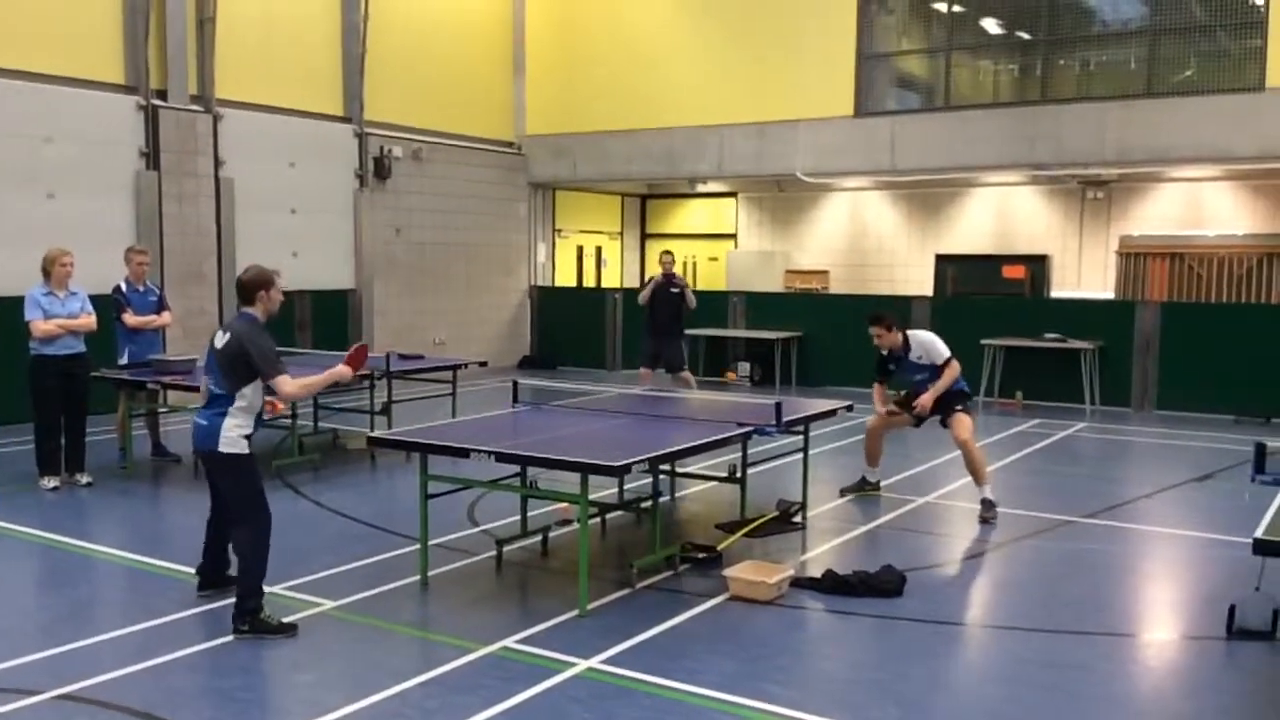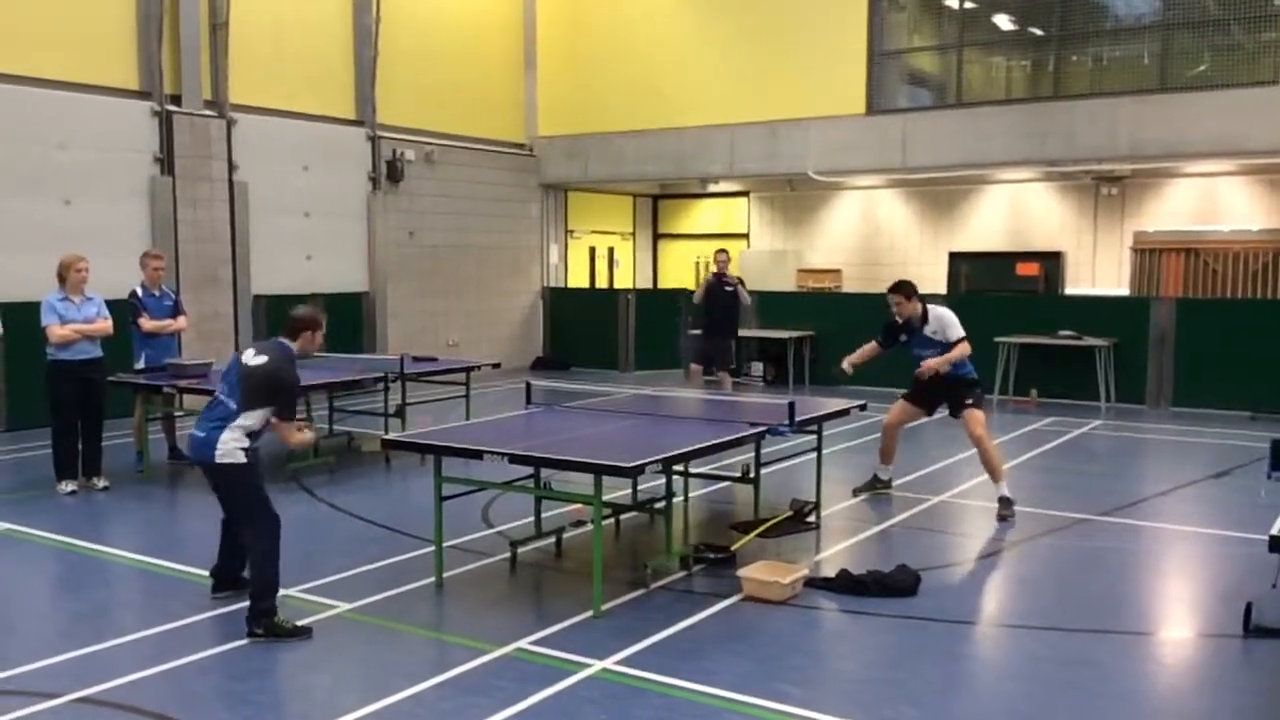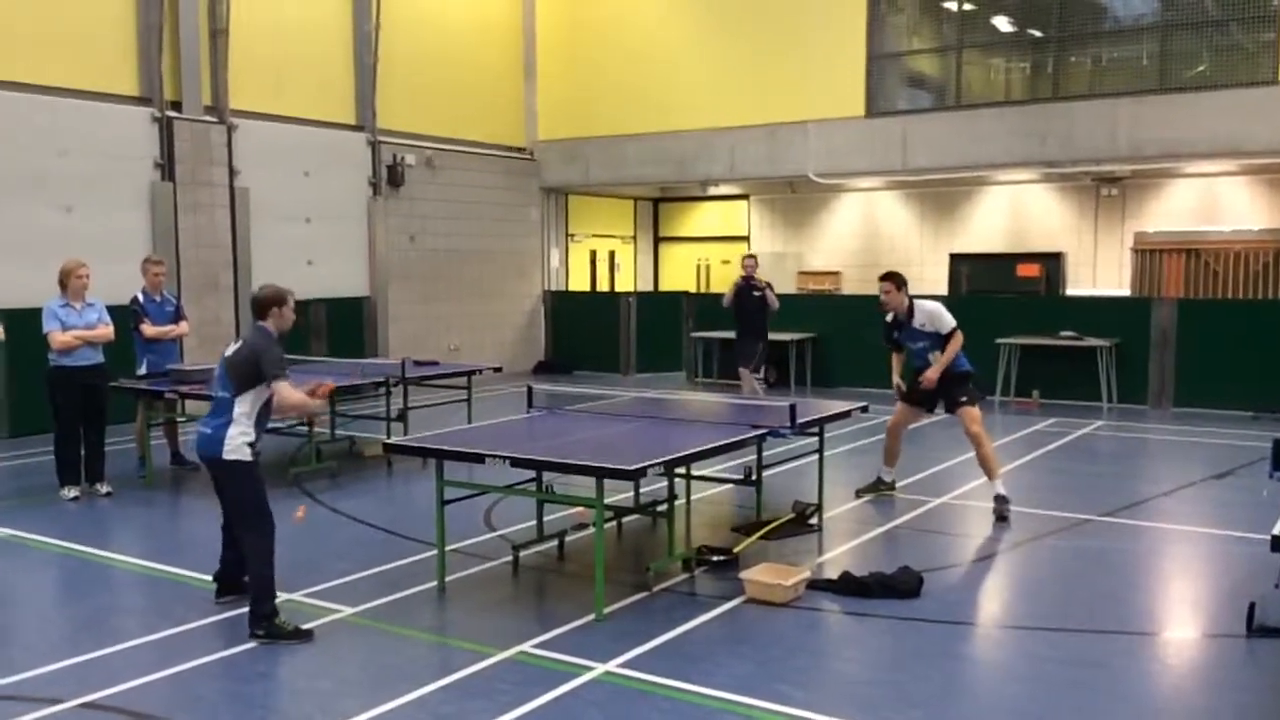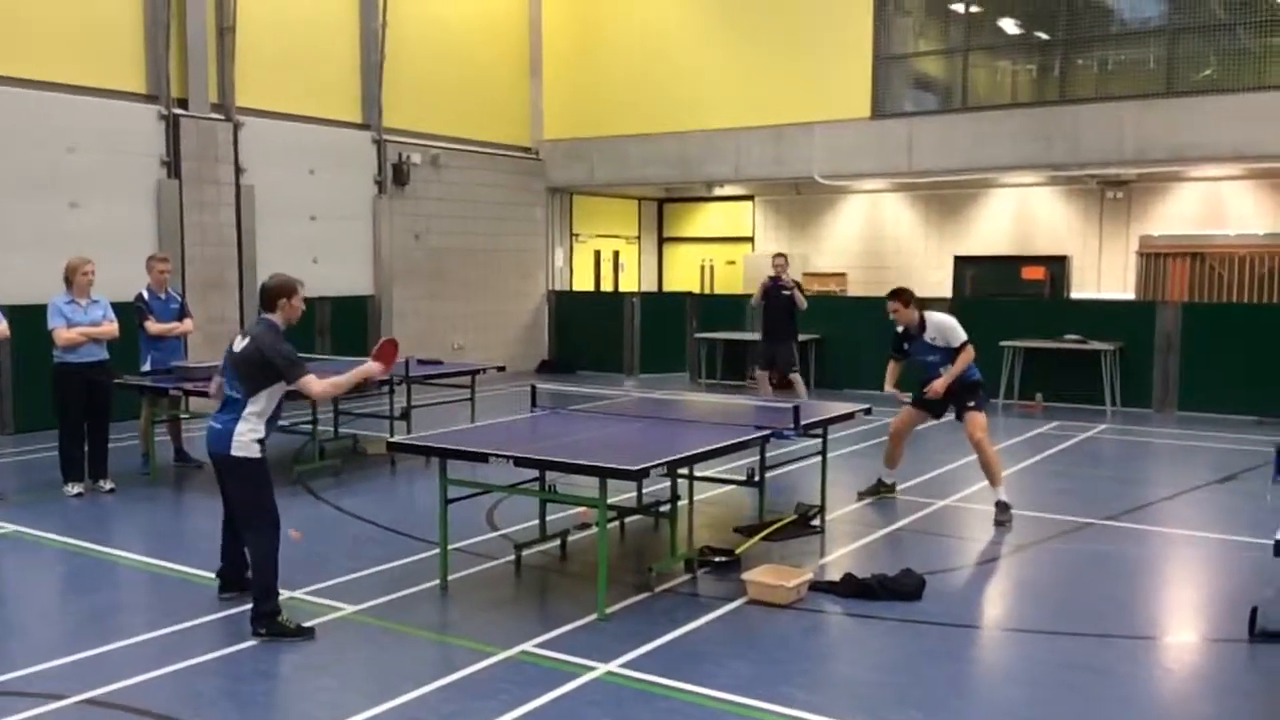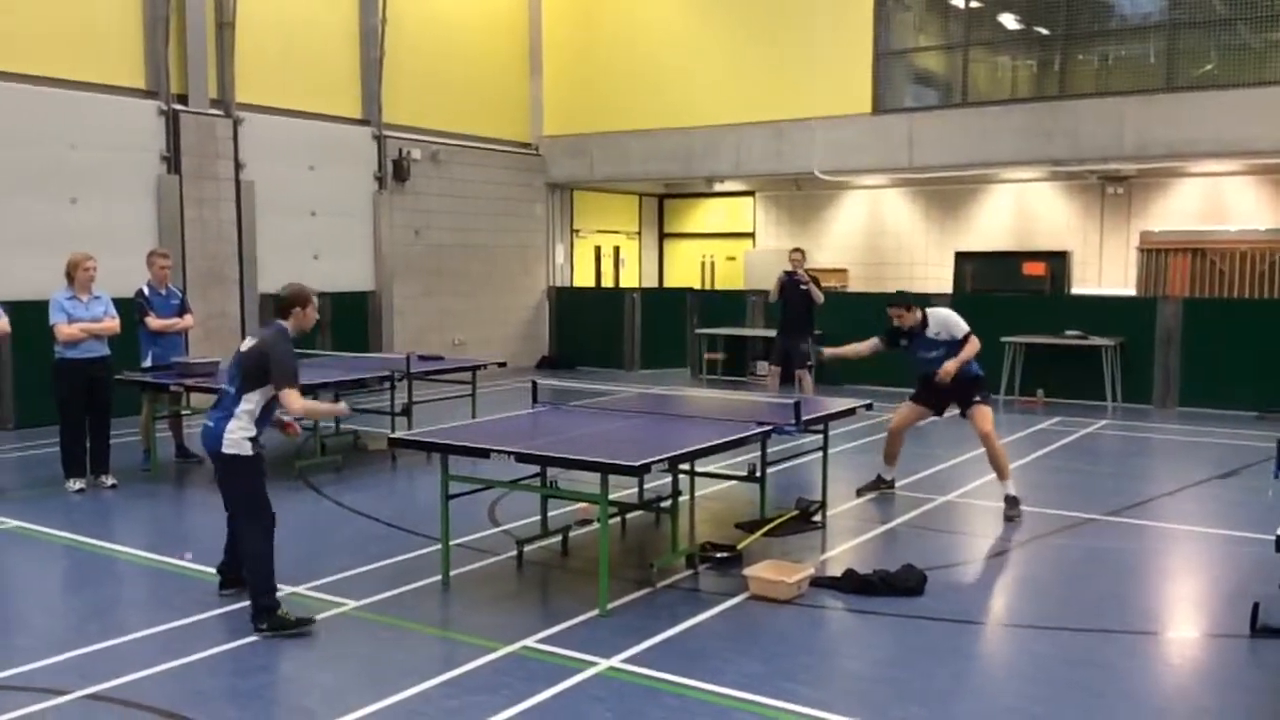
dt=0.5s
person 1, frame 1
left shoulder: (228, 330)
right shoulder: (252, 337)
right elbow: (289, 390)
left wrist: (255, 400)
right wrist: (334, 374)
left hip: (206, 432)
right hip: (227, 441)
left knee: (224, 509)
right knee: (253, 521)
left ankle: (212, 576)
right ankle: (248, 615)
person 1, frame 2
left shoulder: (254, 351)
right shoulder: (285, 374)
right elbow: (290, 438)
right wrist: (310, 436)
left hip: (202, 441)
right hip: (226, 452)
left knee: (237, 515)
right knee: (263, 526)
left ankle: (226, 579)
right ankle: (262, 619)
person 1, frame 3
left shoulder: (243, 344)
right shoulder: (265, 348)
right elbow: (288, 398)
left wrist: (299, 400)
right wrist: (315, 405)
left hip: (209, 440)
right hip: (231, 448)
left knee: (236, 518)
right knee: (258, 527)
left ankle: (229, 582)
right ankle: (263, 620)
person 1, frame 4
left shoulder: (247, 336)
right shoulder: (272, 344)
left elbow: (217, 388)
right elbow: (318, 390)
right wrist: (363, 372)
left hip: (220, 437)
right hip: (241, 446)
left knee: (236, 514)
right knee: (263, 526)
left ankle: (232, 579)
right ankle: (266, 618)
person 1, frame 5
left shoulder: (263, 338)
right shoulder: (279, 347)
right elbow: (295, 406)
left wrist: (276, 419)
right wrist: (335, 409)
left hip: (220, 433)
right hip: (234, 441)
left knee: (243, 510)
right knee: (259, 520)
left ankle: (232, 575)
right ankle: (266, 613)
person 2, frame 1
left shoulder: (80, 295)
right shoulder: (34, 296)
left elbow: (92, 324)
right elbow: (39, 330)
left wrist: (59, 322)
right wrist: (75, 326)
left hip: (77, 361)
right hip: (46, 363)
left knee: (77, 417)
right knee: (48, 419)
left ankle: (77, 469)
right ankle: (49, 473)
person 2, frame 2
left shoulder: (96, 300)
right shoulder: (51, 302)
left elbow: (108, 328)
right elbow: (55, 336)
left wrist: (75, 327)
right wrist: (91, 330)
left hip: (93, 366)
right hip: (63, 368)
left knee: (94, 421)
right knee: (65, 424)
left ankle: (93, 474)
right ankle: (66, 477)
person 2, frame 3
left shoulder: (97, 306)
right shoulder: (52, 308)
left elbow: (109, 334)
right elbow: (57, 342)
left wrist: (77, 333)
right wrist: (93, 337)
left hip: (95, 372)
right hip: (64, 375)
left knee: (96, 427)
right knee: (67, 429)
left ankle: (97, 479)
right ankle: (69, 483)
person 2, frame 4
left shoulder: (102, 303)
right shoulder: (57, 304)
left elbow: (114, 331)
right elbow: (62, 339)
left wrist: (82, 330)
right wrist: (97, 333)
left hip: (99, 369)
right hip: (69, 371)
left knee: (100, 423)
right knee: (71, 426)
left ankle: (100, 476)
right ankle: (73, 479)
person 2, frame 5
left shoulder: (103, 299)
right shoulder: (59, 300)
left elbow: (115, 327)
right elbow: (63, 334)
left wrist: (83, 326)
right wrist: (98, 329)
left hip: (100, 364)
right hip: (70, 366)
left knee: (101, 419)
right knee: (73, 421)
left ankle: (102, 471)
right ankle: (74, 475)
person 3, frame 1
left shoulder: (926, 340)
right shoulder: (886, 355)
left elbow: (954, 368)
right elbow: (880, 384)
left wrist: (931, 396)
right wrist: (879, 406)
left hip: (951, 393)
right hip: (920, 397)
left knee: (964, 439)
right knee: (874, 427)
left ankle: (987, 500)
right ankle: (870, 480)
person 3, frame 2
left shoulder: (942, 315)
right shoulder: (898, 325)
left elbow: (965, 349)
right elbow: (875, 346)
left wrist: (937, 362)
right wrist: (849, 360)
left hip: (959, 380)
right hip: (927, 381)
left knee: (978, 434)
right knee: (890, 423)
left ankle: (1004, 497)
right ankle: (882, 478)
person 3, frame 3
left shoulder: (930, 309)
right shoulder: (891, 322)
left elbow: (957, 338)
left wrist: (936, 369)
right wrist: (896, 376)
left hip: (954, 375)
right hip: (923, 377)
left knee: (974, 431)
right knee: (894, 426)
left ankle: (1000, 494)
right ankle: (886, 480)
person 3, frame 4
left shoulder: (942, 322)
right shoulder: (901, 334)
left elbow: (968, 352)
right elbow: (896, 360)
left wrist: (945, 381)
right wrist: (889, 384)
left hip: (965, 383)
right hip: (933, 385)
left knee: (978, 438)
right knee: (897, 430)
left ankle: (1001, 501)
right ankle: (886, 483)
person 3, frame 5
left shoulder: (943, 317)
right shoulder: (898, 332)
left elbow: (974, 343)
right elbow: (869, 346)
left wrist: (955, 363)
right wrist: (832, 352)
left hip: (966, 380)
right hip: (932, 382)
left knee: (986, 432)
right knee: (895, 427)
left ankle: (1010, 495)
right ankle: (885, 478)
person 4, frame 1
left shoulder: (155, 291)
right shoulder: (120, 291)
left elbow: (167, 320)
right elbow: (129, 321)
left wrist: (141, 322)
right wrist: (153, 318)
left hip: (154, 357)
right hip: (131, 358)
left knee: (152, 403)
right knee: (127, 405)
left ankle: (157, 447)
right ankle: (123, 451)
person 4, frame 2
left shoulder: (171, 295)
right shoulder: (136, 296)
left elbow: (182, 324)
right elbow: (145, 326)
left wrist: (157, 325)
right wrist: (168, 322)
left hip: (170, 360)
right hip: (146, 362)
left knee: (168, 407)
right knee: (142, 408)
left ankle: (173, 450)
right ankle: (140, 455)
person 4, frame 3
left shoulder: (173, 301)
right shoulder: (137, 302)
left elbow: (184, 329)
right elbow: (146, 332)
left wrist: (158, 331)
right wrist: (170, 328)
left hip: (172, 366)
right hip: (149, 368)
left knee: (171, 413)
right knee: (145, 414)
left ankle: (176, 455)
right ankle: (143, 460)
person 4, frame 4
left shoulder: (177, 298)
right shoulder: (142, 299)
left elbow: (189, 327)
right elbow: (151, 329)
left wrist: (162, 329)
right wrist: (175, 325)
left hip: (176, 363)
right hip: (153, 365)
left knee: (174, 410)
right knee: (149, 411)
left ankle: (179, 453)
right ankle: (146, 457)
person 4, frame 5
left shoulder: (178, 294)
right shoulder: (143, 295)
left elbow: (189, 323)
right elbow: (152, 325)
left wrist: (163, 324)
right wrist: (176, 321)
left hip: (177, 359)
right hip: (154, 361)
left knee: (175, 406)
right knee: (150, 407)
left ankle: (181, 448)
right ankle: (147, 453)
